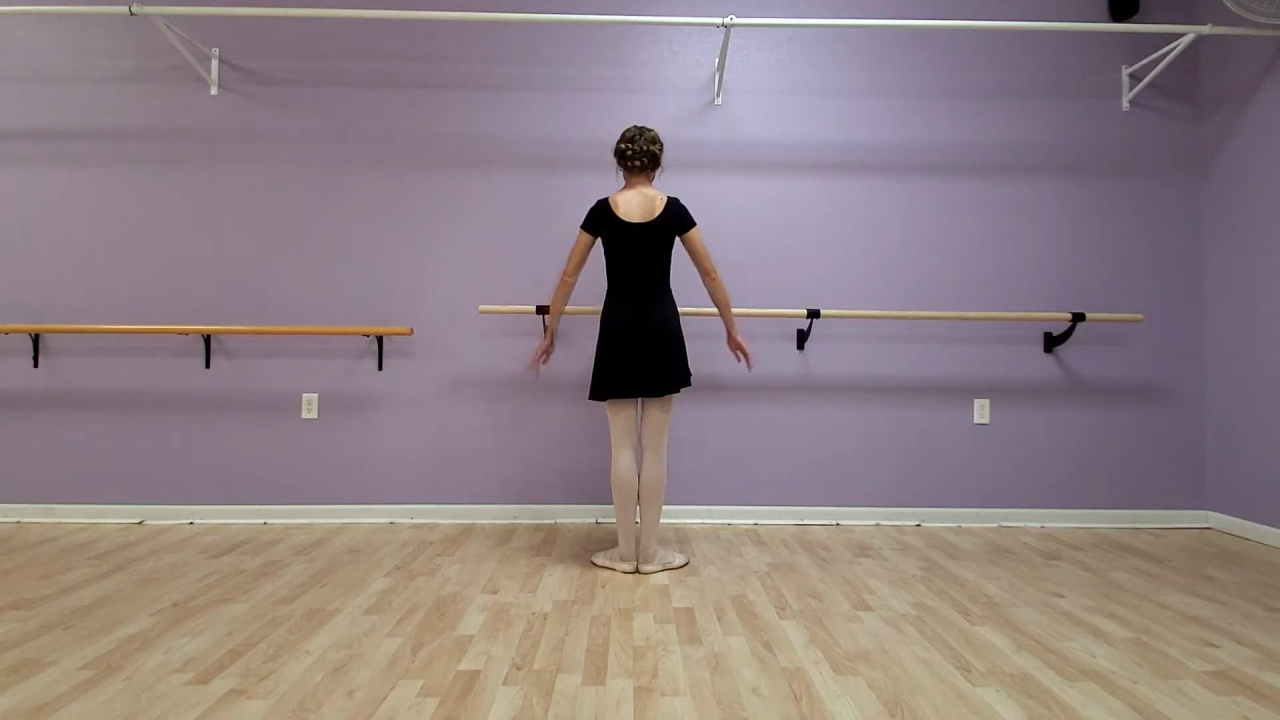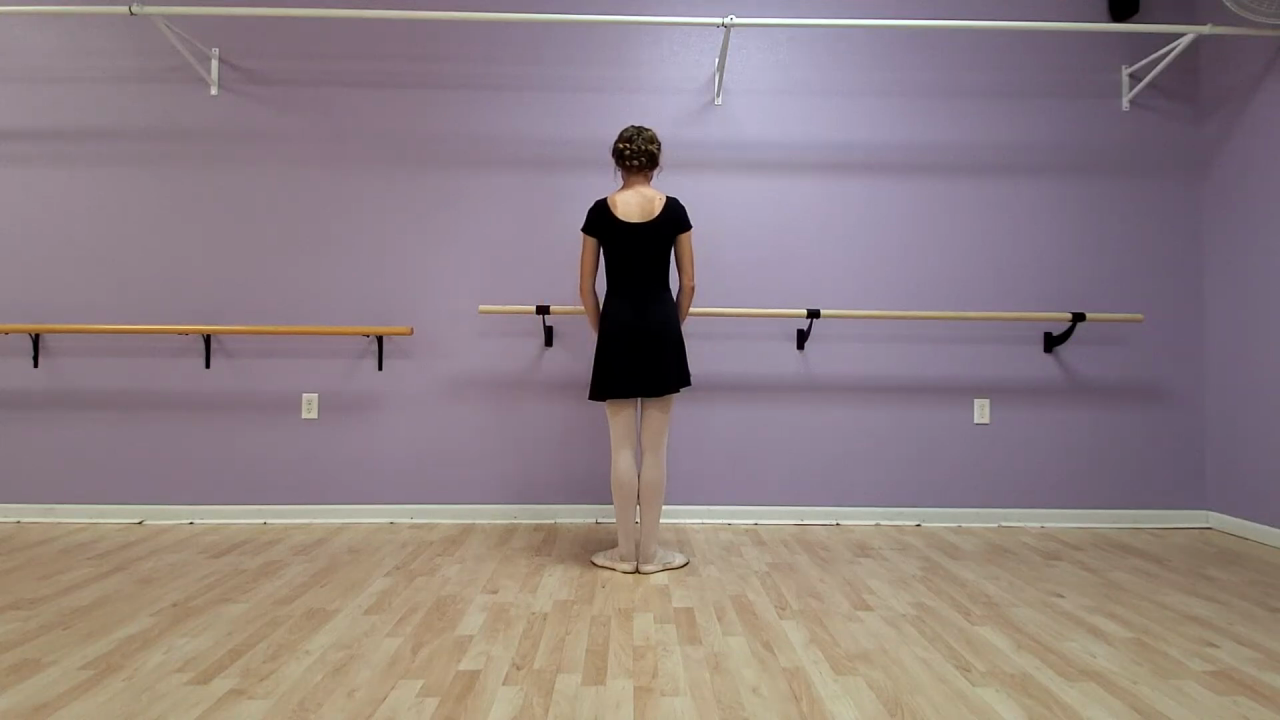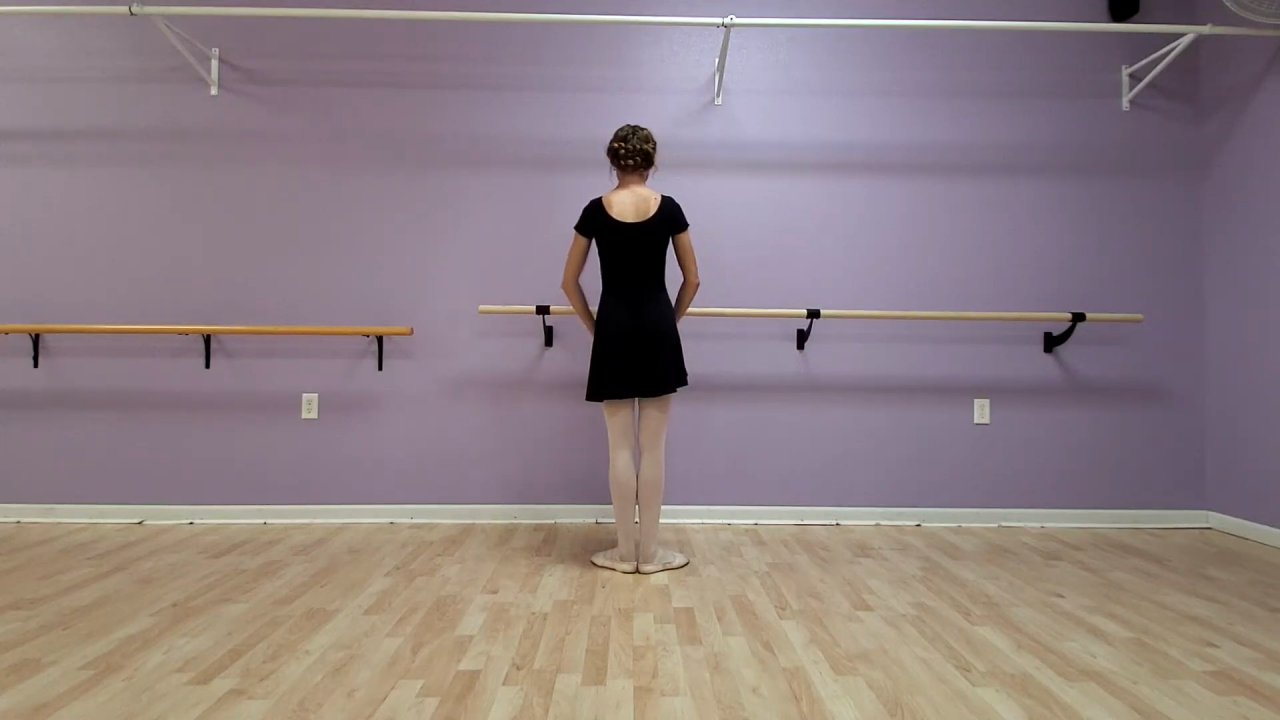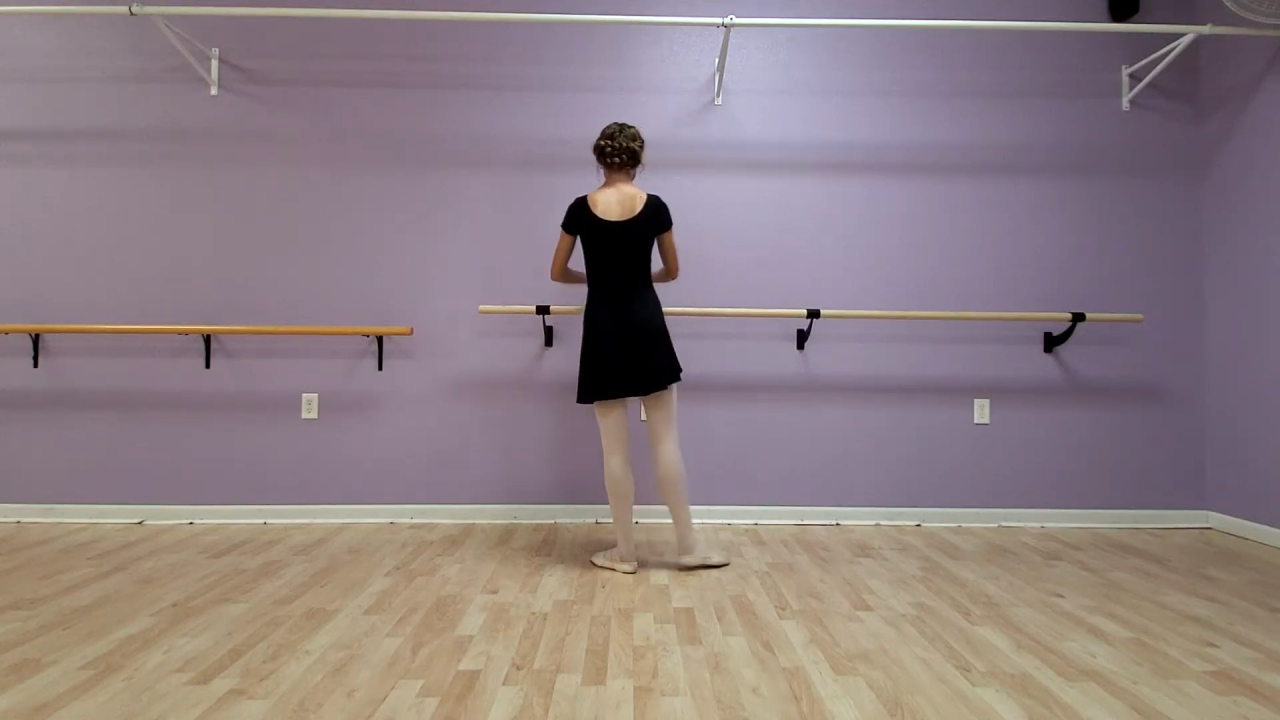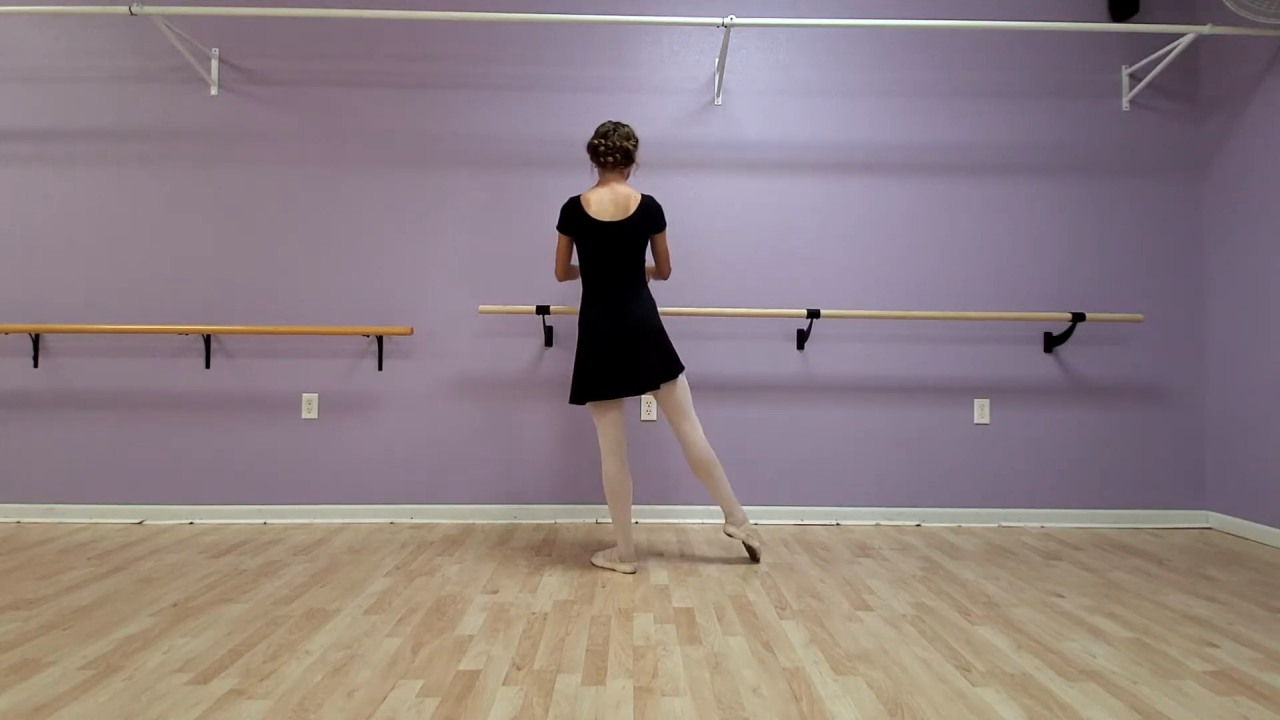
dt=0.5s
person 1, frame 1
left shoulder: (602, 210)
right shoulder: (673, 209)
left elbow: (568, 277)
right elbow: (710, 274)
left wrist: (550, 333)
right wrist: (732, 330)
left hip: (618, 329)
right hip: (660, 328)
left knee: (622, 445)
right knee: (654, 446)
left ankle: (624, 551)
right ankle: (649, 551)
person 1, frame 2
left shoulder: (601, 211)
right shoulder: (673, 210)
left elbow: (586, 287)
right elbow: (688, 283)
left wrist: (603, 333)
right wrist: (671, 328)
left hip: (618, 328)
right hip: (660, 328)
left knee: (623, 446)
right knee: (654, 446)
left ankle: (625, 551)
right ankle: (649, 551)
person 1, frame 3
left shoulder: (596, 210)
right shoulder: (669, 208)
left elbow: (569, 281)
right elbow: (692, 279)
left wrist: (594, 328)
left hip: (615, 328)
right hip: (656, 329)
left knee: (621, 446)
right knee: (653, 446)
left ankle: (625, 551)
right ankle: (650, 551)
person 1, frame 4
left shoulder: (581, 209)
right shoulder: (655, 207)
left elbow: (557, 273)
right elbow: (671, 272)
left hip: (603, 329)
right hip: (646, 326)
left knee: (614, 447)
right knee: (665, 440)
left ankle: (624, 551)
right ankle: (688, 545)
person 1, frame 5
left shoulder: (573, 209)
right shoulder: (648, 207)
left elbow: (562, 273)
right elbow: (664, 271)
left hip: (598, 331)
right hip: (642, 325)
left knee: (611, 448)
right knee: (688, 427)
left ankle: (624, 552)
right ankle: (736, 519)
